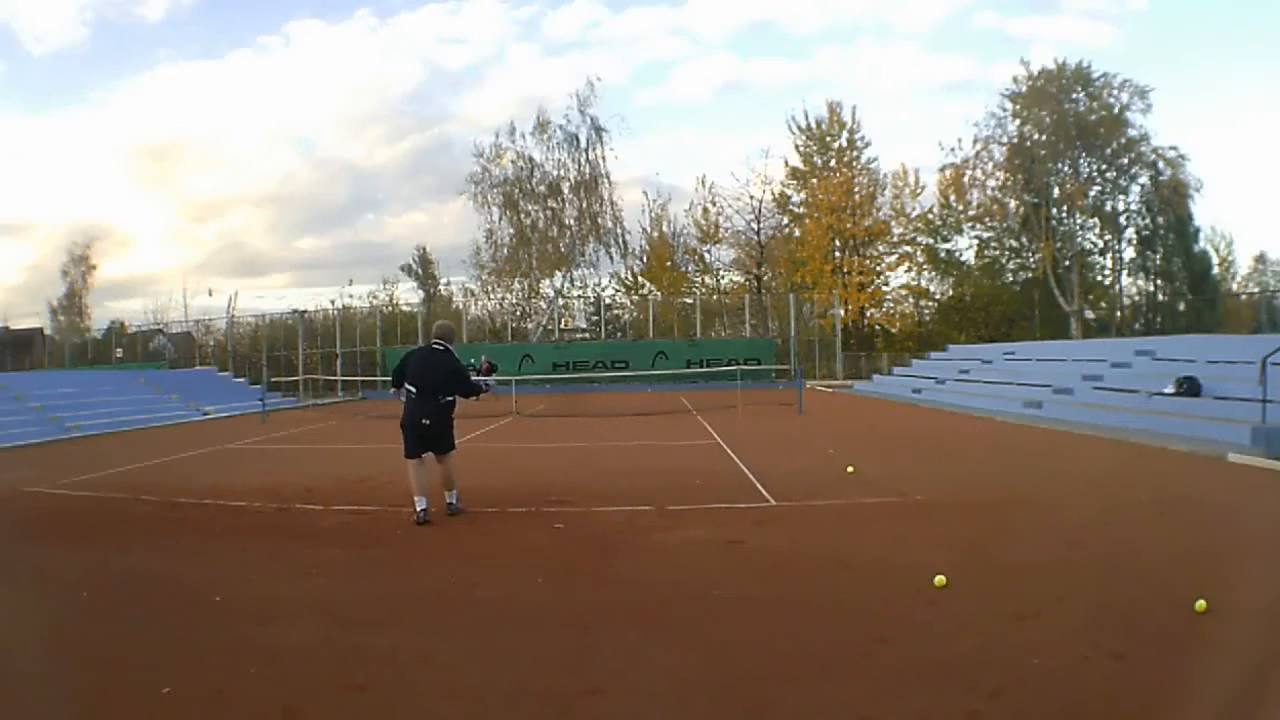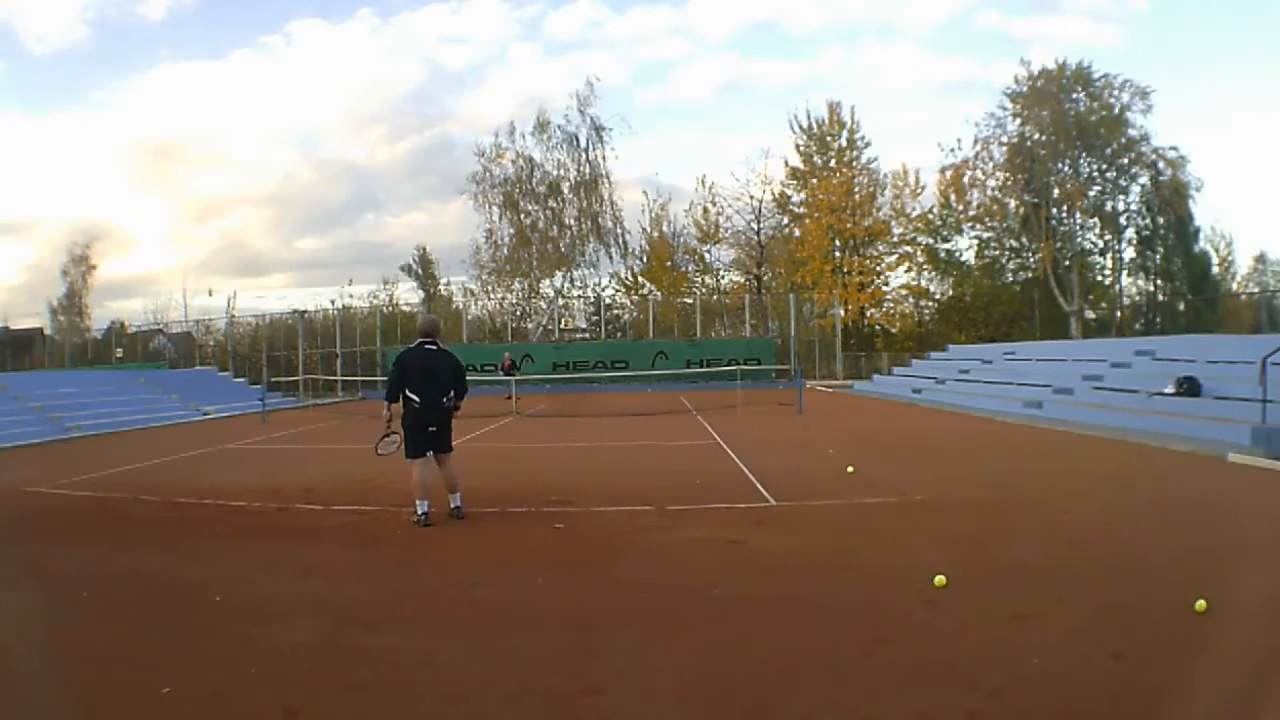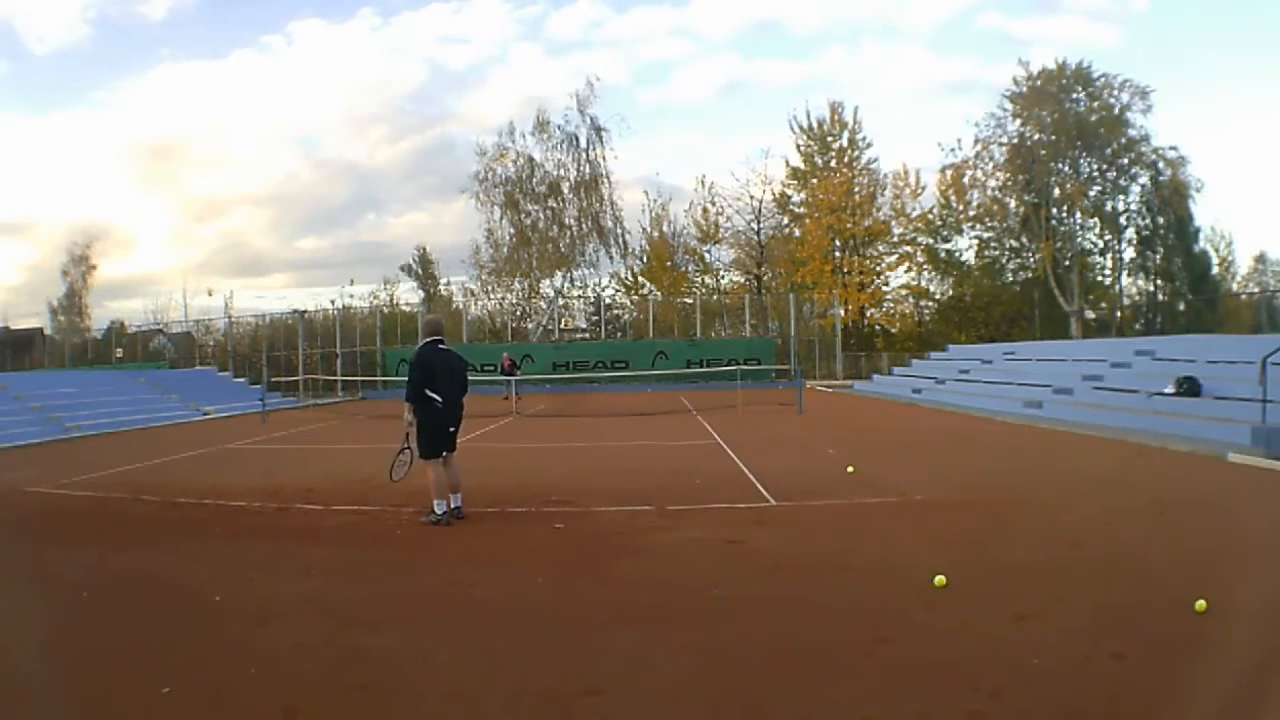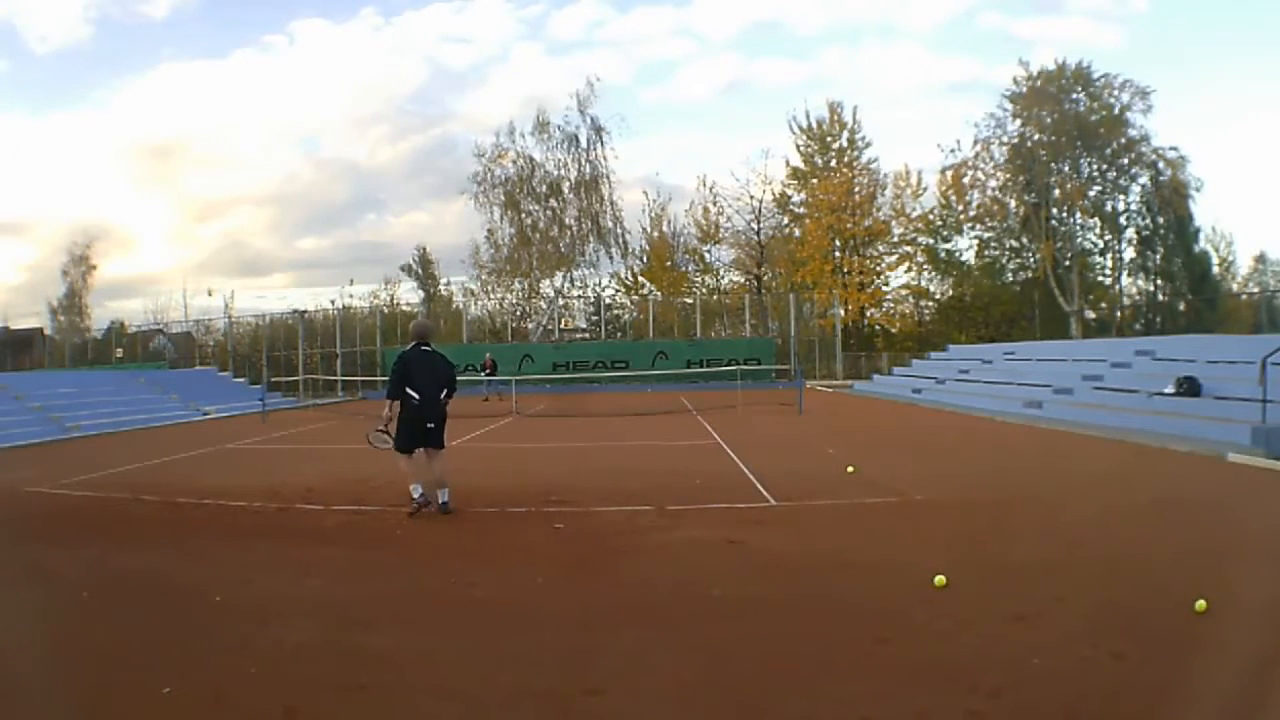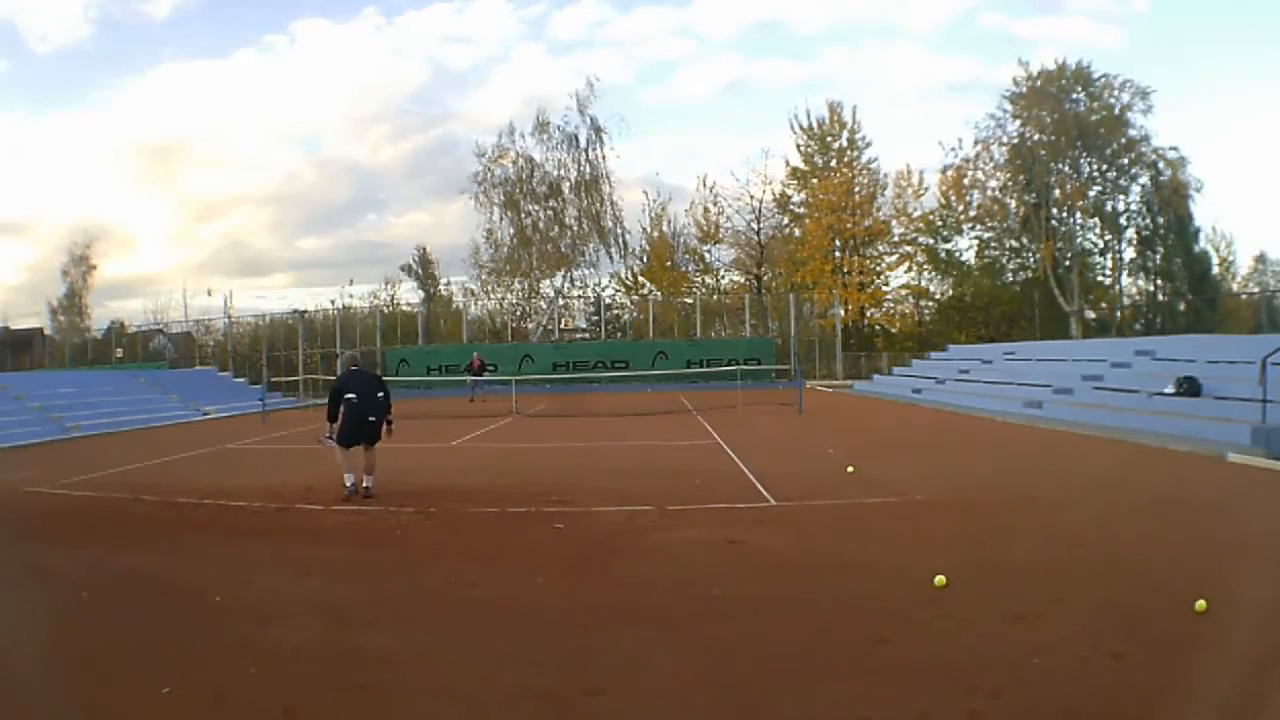
dt=1s
person 1, frame 1
left shoulder: (414, 355)
right shoulder: (454, 363)
left elbow: (397, 376)
right elbow: (467, 390)
left wrist: (398, 390)
right wrist: (483, 387)
left hip: (413, 416)
right hip: (440, 417)
left knee: (415, 461)
right knee: (444, 459)
left ankle: (421, 508)
right ankle: (452, 502)
person 1, frame 2
left shoulder: (406, 356)
right shoulder: (449, 358)
left elbow: (394, 384)
right elbow: (461, 387)
left wrist: (387, 408)
right wrist: (455, 407)
left hip: (415, 417)
right hip: (441, 416)
left knee: (418, 463)
right knee: (446, 461)
left ankle: (422, 512)
right ankle: (456, 506)
person 1, frame 3
left shoulder: (422, 354)
right shoulder: (454, 357)
left elbow: (414, 386)
right elbow: (462, 387)
left wrist: (409, 411)
left hip: (430, 416)
right hip: (453, 413)
left knee: (432, 463)
right knee: (449, 459)
left ankle: (440, 512)
right ankle: (456, 506)
person 1, frame 4
left shoulder: (405, 357)
right shoulder: (441, 360)
left elbow: (394, 385)
right elbow: (451, 386)
left wrist: (388, 408)
right wrist: (442, 403)
left hip: (412, 413)
right hip: (436, 413)
left knee: (405, 454)
right knee: (435, 455)
left ankle: (419, 496)
right ankle: (443, 500)
person 1, frame 5
left shoulder: (341, 379)
right shoulder: (374, 377)
left elbow: (333, 404)
right elbow: (386, 399)
left wrist: (331, 426)
right wrist: (389, 423)
left hip: (355, 412)
right hip: (376, 412)
left knee: (342, 447)
right knee: (369, 448)
left ankle: (350, 485)
right ankle: (367, 486)
